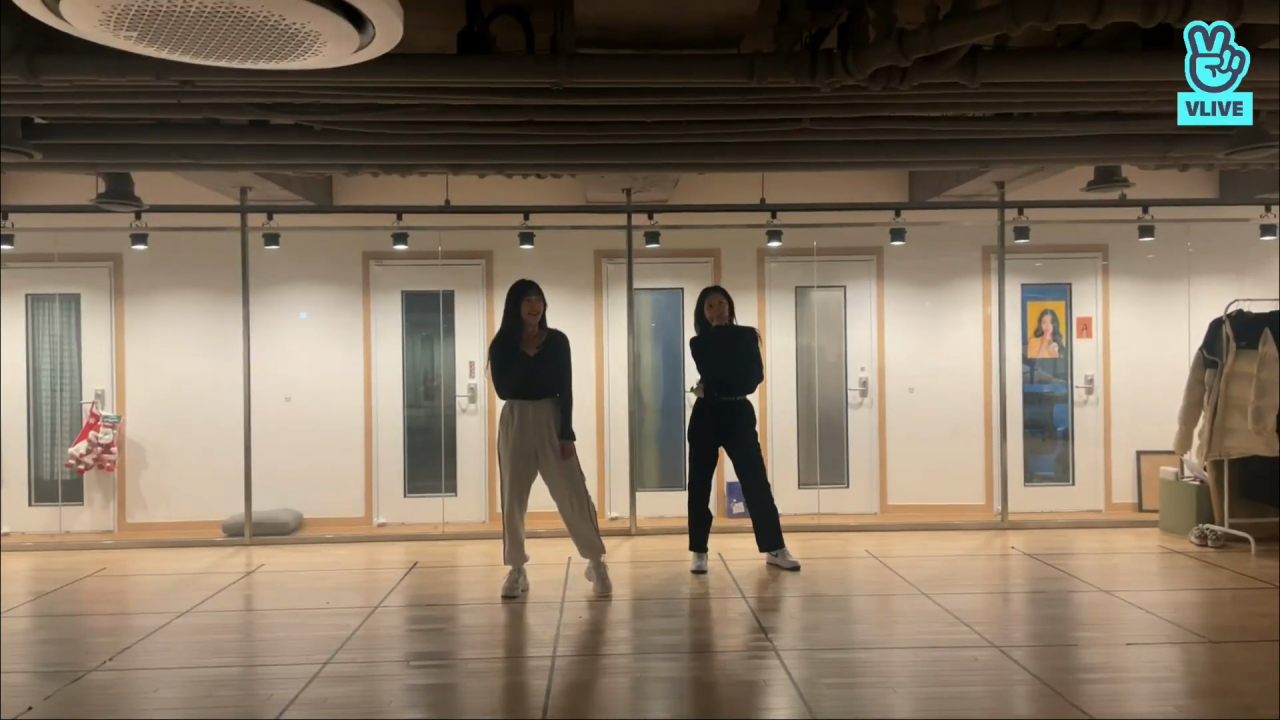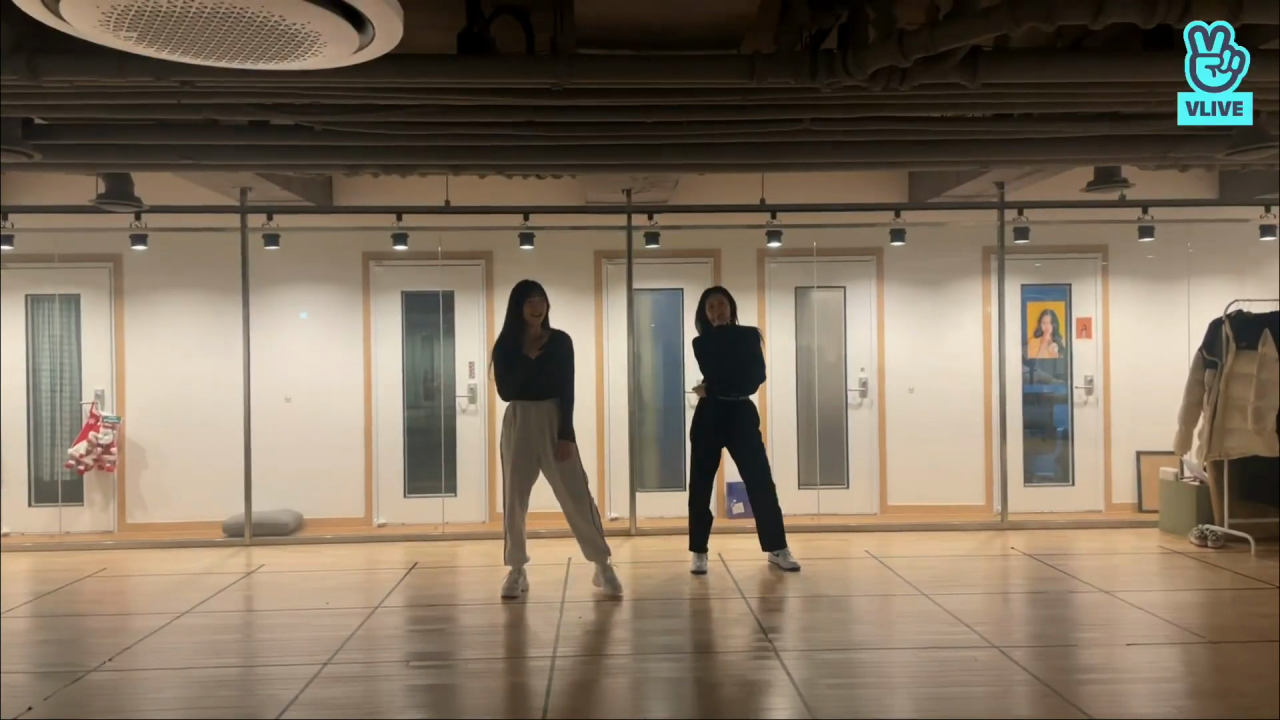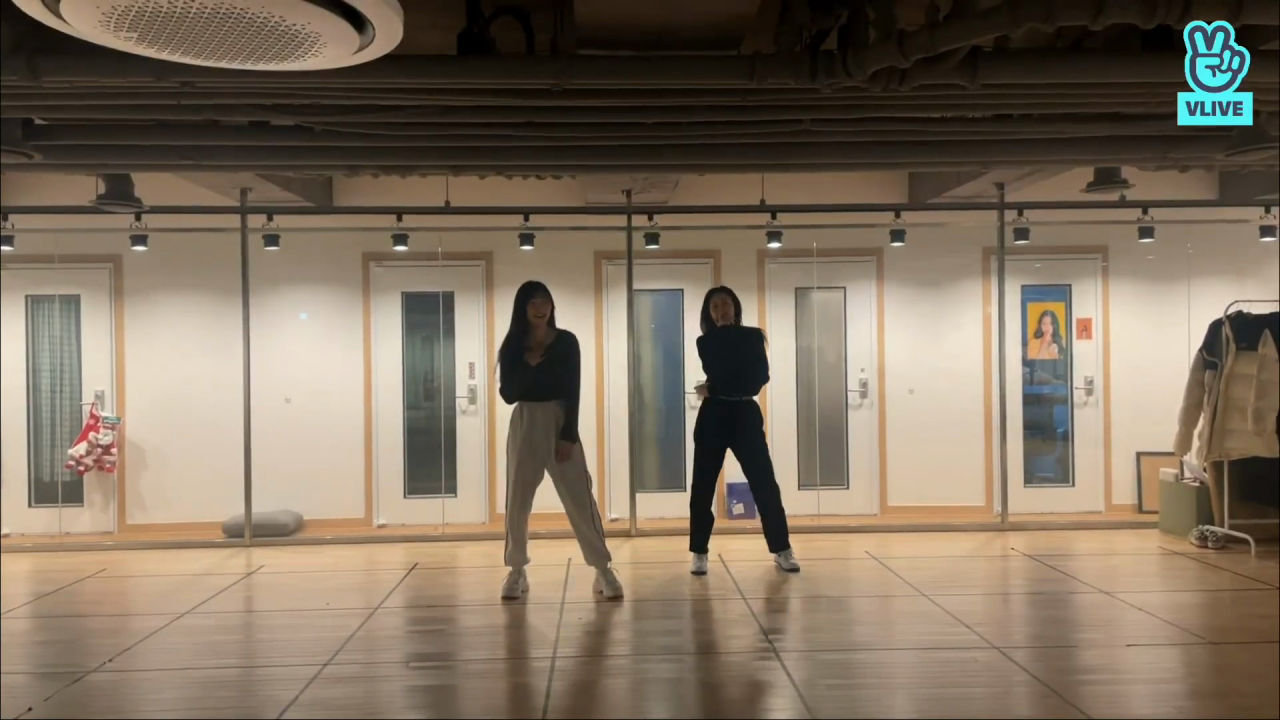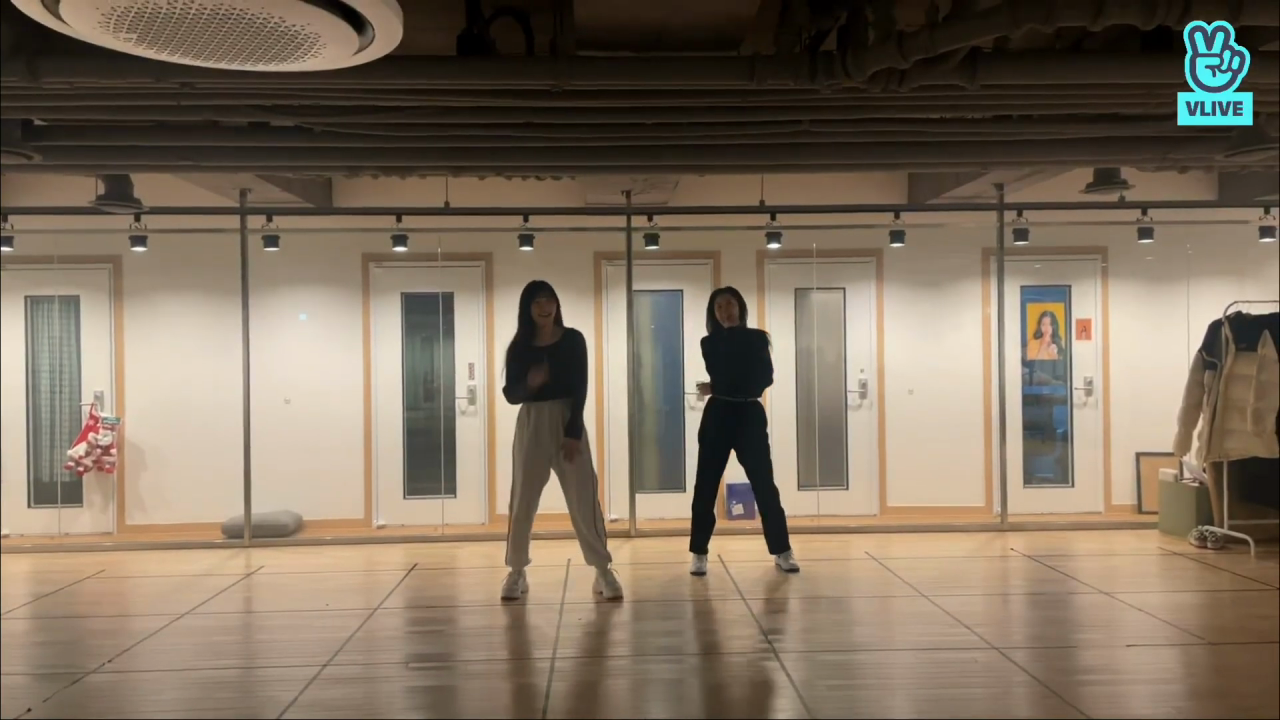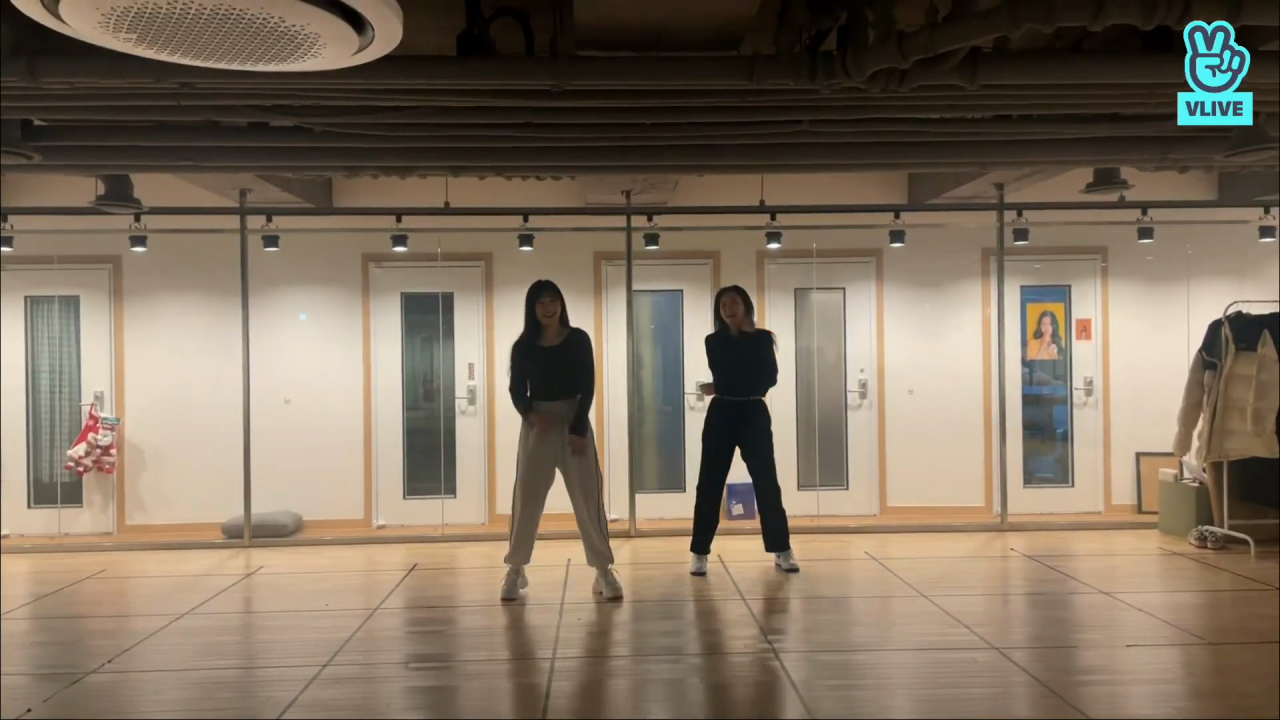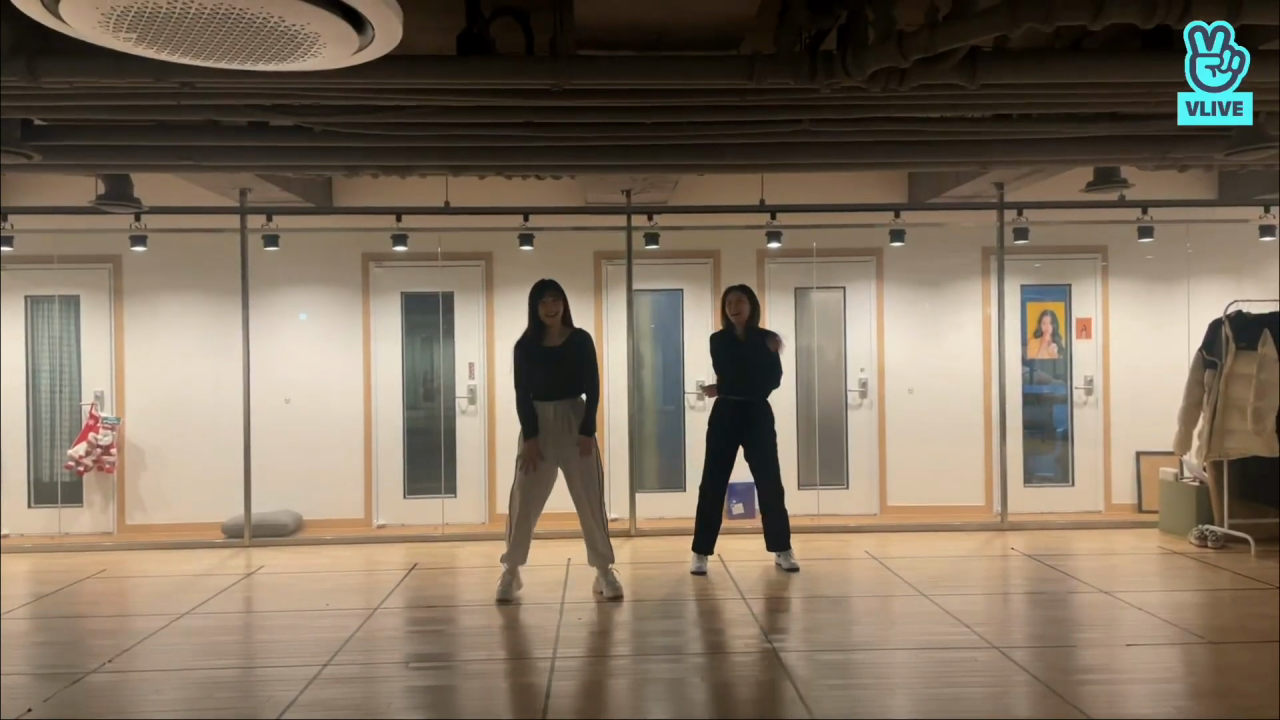
dt=0.1s
person 1, frame 1
left shoulder: (557, 341)
right shoulder: (502, 345)
left elbow: (565, 389)
right elbow: (503, 389)
left wrist: (567, 434)
right wrist: (525, 355)
left hip: (550, 419)
right hip: (515, 422)
left knee: (573, 492)
right knee: (513, 497)
left ankle: (596, 562)
right ankle: (516, 570)
person 1, frame 2
left shoulder: (560, 341)
right shoulder: (506, 346)
left elbow: (568, 391)
right elbow: (505, 391)
left wrist: (566, 434)
right wrist: (527, 358)
left hip: (554, 420)
right hip: (518, 422)
left knee: (576, 495)
right knee: (515, 498)
left ankle: (603, 566)
right ankle: (516, 570)
person 1, frame 3
left shoulder: (566, 341)
right shoulder: (512, 348)
left elbow: (573, 392)
right elbow: (508, 394)
left wrist: (569, 435)
right wrist: (528, 365)
left hip: (559, 421)
right hip: (525, 423)
left knee: (578, 497)
right knee: (517, 500)
left ankle: (603, 570)
right ankle: (517, 571)
person 1, frame 4
left shoulder: (573, 340)
right shoulder: (519, 347)
left elbow: (580, 389)
right elbow: (510, 393)
left wrist: (573, 431)
right wrist: (529, 382)
left hip: (568, 421)
right hip: (532, 424)
left knee: (584, 498)
right knee: (523, 499)
left ankle: (602, 571)
right ankle: (517, 571)
person 1, frame 5
left shoulder: (578, 340)
right shoulder: (523, 347)
left elbow: (588, 387)
right elbow: (516, 392)
left wrist: (578, 429)
right wrist: (531, 414)
left hip: (574, 421)
right hip: (537, 426)
left knee: (588, 498)
right knee: (526, 499)
left ankle: (603, 571)
right ankle: (516, 569)
person 1, frame 6
left shoulder: (581, 340)
right shoulder: (526, 346)
left elbow: (592, 388)
right elbow: (521, 394)
left wrist: (587, 429)
right wrist: (529, 436)
left hip: (575, 421)
right hip: (539, 424)
left knee: (590, 499)
right knee: (524, 500)
left ankle: (604, 571)
right ankle: (511, 571)
person 2, frame 1
left shoulder: (746, 336)
right shoulder: (699, 343)
left elbow: (755, 377)
right elbow: (711, 373)
left wrist: (714, 388)
right wrist: (718, 332)
left hip: (739, 413)
right hip: (707, 415)
left knee: (756, 481)
right knee: (699, 485)
left ankle: (776, 549)
right ankle: (699, 552)
person 2, frame 2
left shoulder: (749, 336)
right shoulder: (702, 343)
left elbow: (757, 376)
right elbow: (715, 373)
left wrist: (713, 388)
right wrist: (719, 335)
left hip: (742, 413)
right hip: (710, 415)
left knee: (761, 481)
right knee: (700, 485)
left ankle: (778, 549)
right ankle: (699, 552)
person 2, frame 3
left shoulder: (752, 337)
right shoulder: (706, 342)
left elbow: (760, 377)
right elbow: (718, 372)
left wrist: (716, 388)
right wrist: (724, 332)
left hip: (746, 414)
right hip: (714, 415)
left knee: (765, 482)
right knee: (703, 486)
left ankle: (782, 550)
right ankle: (699, 553)
person 2, frame 4
left shoulder: (757, 338)
right shoulder: (710, 342)
left elbow: (764, 378)
right elbow: (722, 375)
left wrist: (718, 387)
right wrist: (731, 342)
left hip: (750, 415)
right hip: (718, 416)
left knee: (765, 485)
right knee: (705, 486)
left ankle: (782, 551)
right ankle: (699, 553)
person 2, frame 5
left shoulder: (762, 338)
right shoulder: (714, 342)
left elbow: (769, 378)
right elbow: (726, 374)
left wrist: (722, 388)
right wrist: (743, 336)
left hip: (754, 415)
right hip: (722, 416)
left knee: (767, 484)
right knee: (709, 486)
left ankle: (782, 551)
right ankle: (700, 553)
person 2, frame 6
left shoulder: (767, 339)
right shoulder: (719, 341)
left elbow: (772, 379)
right elbow: (730, 376)
left wrist: (728, 388)
right wrist: (766, 352)
left hip: (758, 415)
right hip: (725, 416)
left knee: (770, 485)
right knee: (712, 486)
left ankle: (783, 551)
right ankle: (701, 553)
